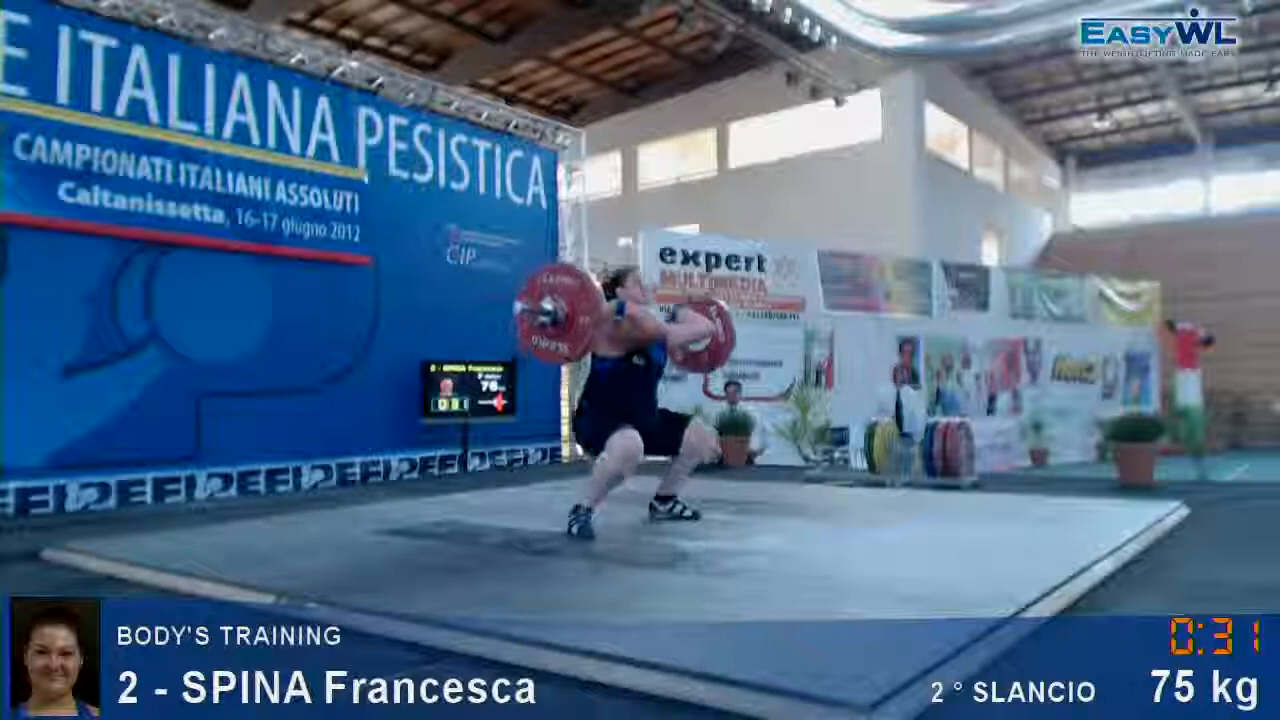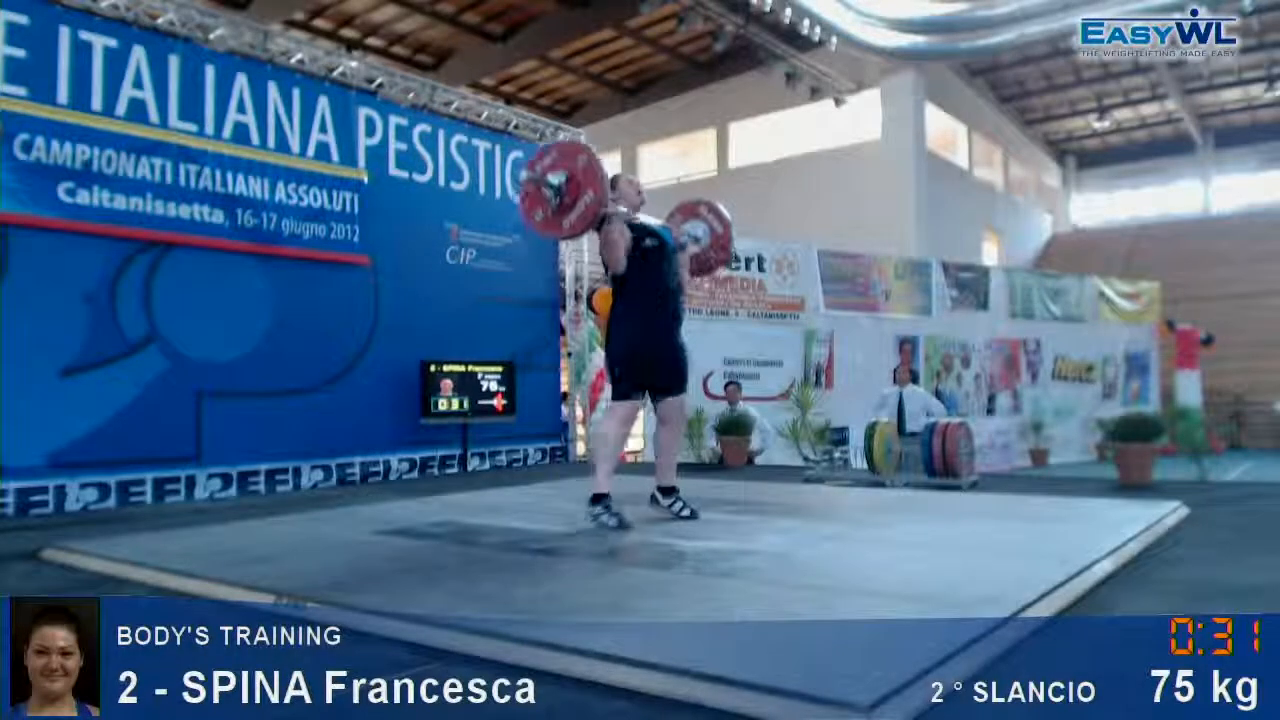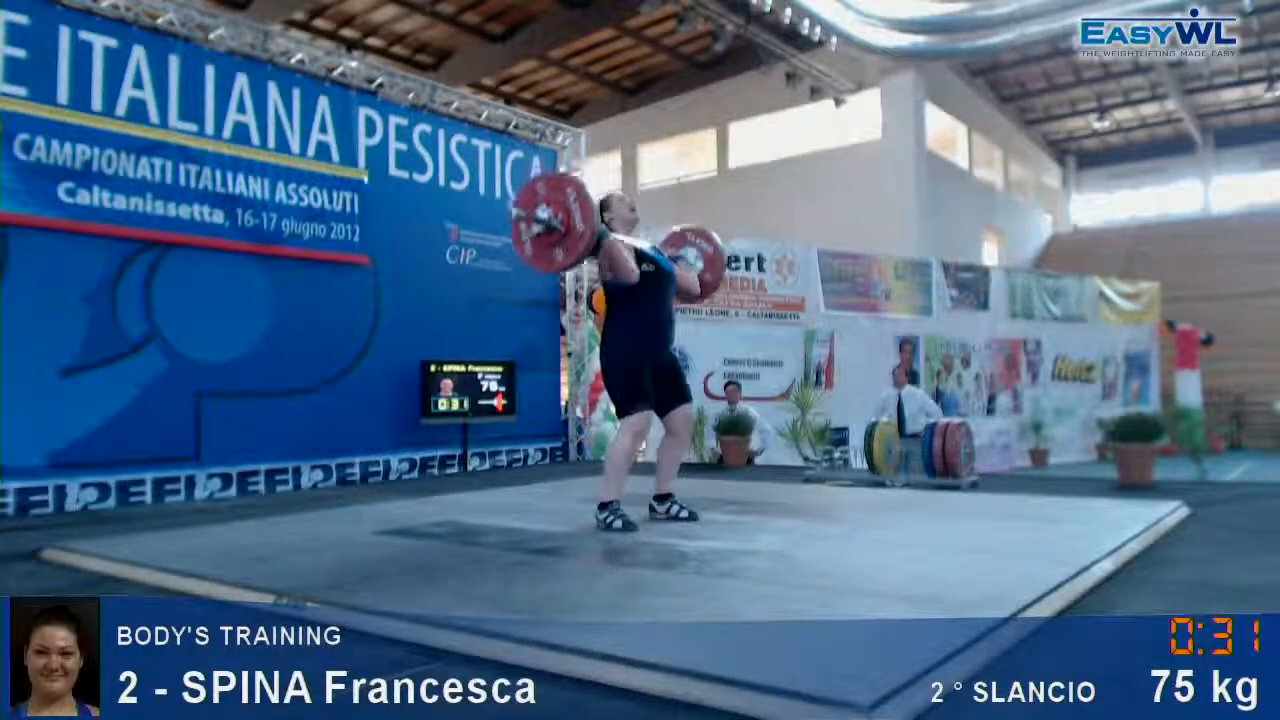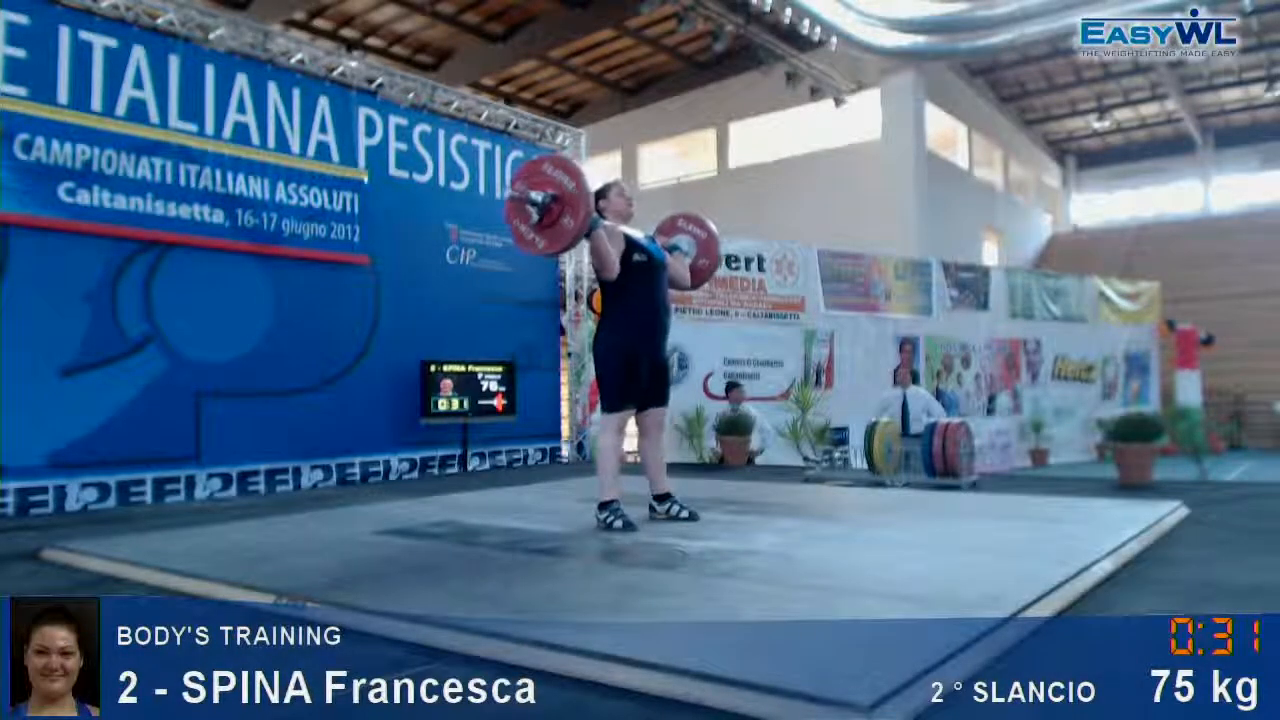
dt=1s
person 1, frame 1
left shoulder: (657, 333)
right shoulder: (616, 328)
left elbow: (706, 328)
right elbow: (654, 329)
left wrist: (678, 312)
right wrist: (619, 307)
left hip: (641, 419)
right hip: (598, 421)
left knee: (704, 438)
right knee: (629, 446)
left ankle: (664, 501)
right ankle: (582, 511)
person 1, frame 2
left shoulder: (656, 232)
right shoulder: (618, 228)
left elbow: (680, 280)
right elbow: (615, 264)
left wrist: (682, 243)
right wrist: (610, 215)
left hip: (667, 336)
right hip: (632, 335)
left knee: (673, 414)
right knee: (623, 410)
left ankle: (666, 492)
right ankle: (600, 499)
person 1, frame 3
left shoulder: (653, 253)
right shoulder: (615, 247)
left elbow: (692, 288)
right elbow: (628, 273)
left wrist: (676, 259)
right wrist: (604, 236)
left hip: (658, 354)
right hip: (625, 353)
left knee: (682, 422)
right knee: (636, 424)
left ankle: (662, 499)
right ankle: (607, 506)
person 1, frame 4
left shoulder: (648, 241)
right shoulder: (608, 234)
left elbow: (683, 280)
right elbow: (610, 271)
left wrist: (674, 248)
right wrist: (594, 227)
left hip: (652, 346)
right hip: (619, 344)
left knee: (654, 422)
right knee: (614, 420)
left ankle: (662, 499)
right ankle: (608, 506)
